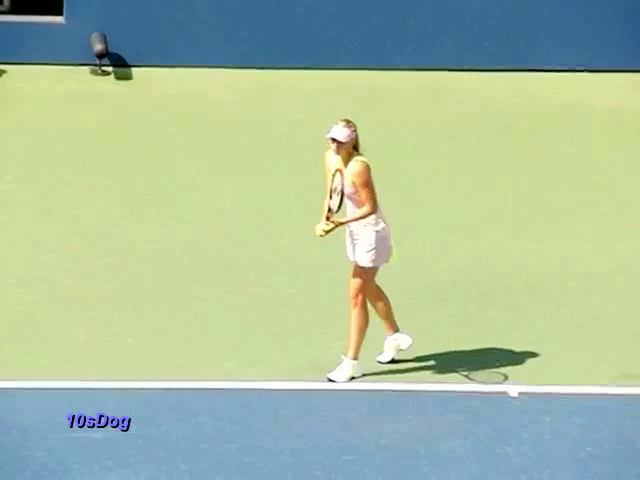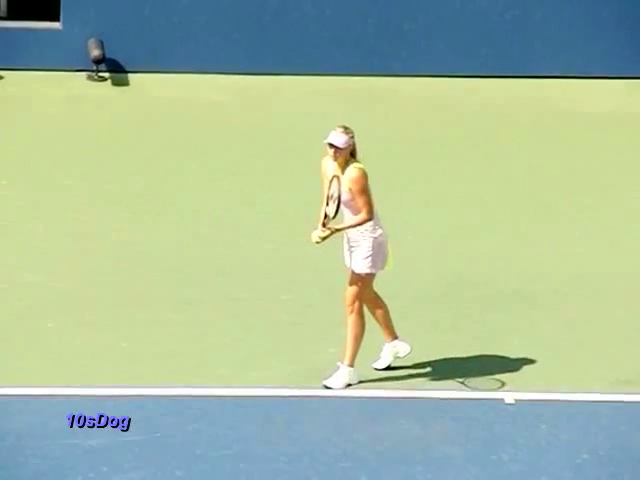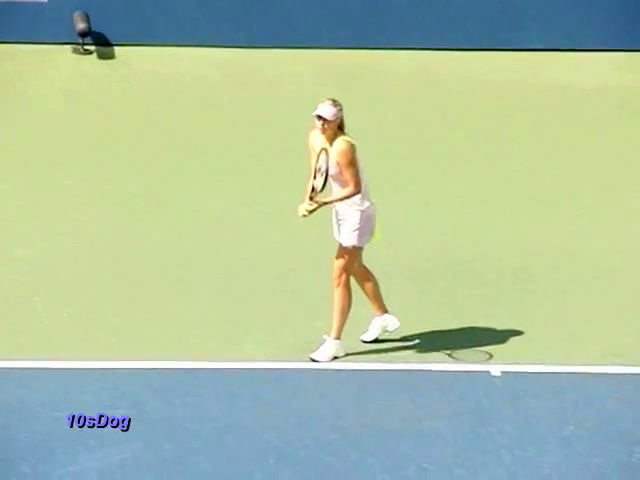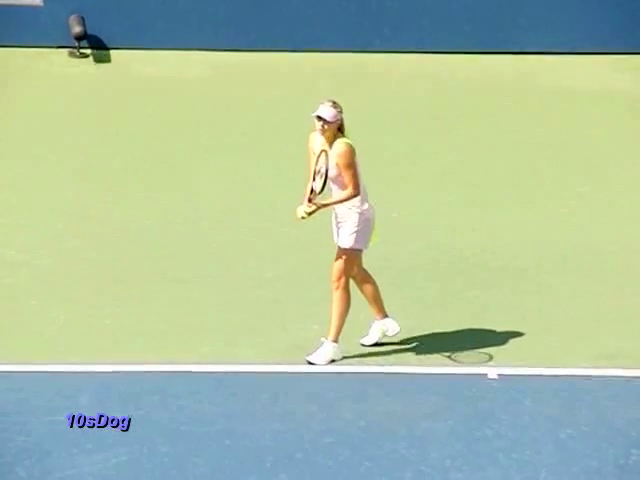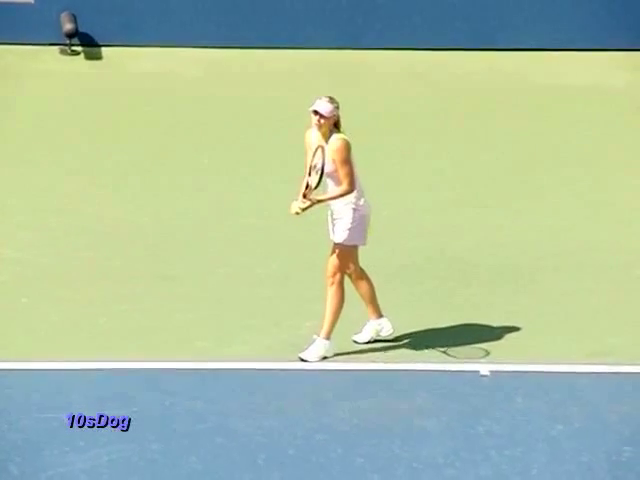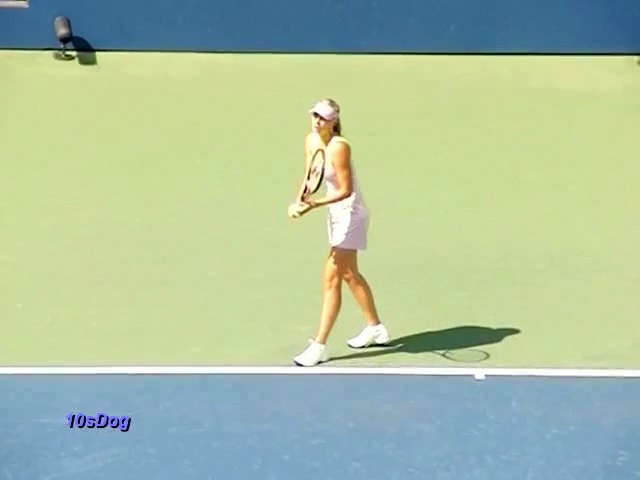
dt=0.7s
person 1, frame 1
left shoulder: (358, 167)
right shoulder: (330, 157)
left elbow: (371, 207)
left wrist: (338, 223)
right wrist: (324, 219)
left hip: (371, 233)
right hip: (354, 231)
left knee: (356, 297)
right knee: (369, 288)
left ankle: (351, 362)
right ankle: (395, 336)
person 1, frame 2
left shoulder: (355, 173)
right shoulder: (327, 164)
left elbow: (367, 214)
left wrist: (335, 229)
right wrist: (320, 226)
left hip: (369, 240)
right hip: (352, 239)
left knee: (353, 303)
right knee: (367, 295)
left ankle: (348, 369)
right ankle: (393, 343)
person 1, frame 3
left shoulder: (343, 147)
right shoulder: (314, 137)
left elbow: (355, 188)
right elbow: (315, 175)
left wrist: (322, 203)
right wrist: (307, 199)
left hip: (357, 212)
right hip: (341, 211)
left knee: (340, 276)
right knee: (356, 268)
left ankle: (334, 342)
right ankle: (383, 317)
person 1, frame 4
left shoulder: (342, 148)
right shoulder: (314, 140)
left elbow: (353, 190)
right elbow: (314, 177)
left wrist: (321, 205)
right wrist: (306, 202)
left hip: (356, 215)
right hip: (340, 214)
left knee: (338, 278)
right knee: (355, 271)
left ankle: (332, 344)
right ankle: (383, 321)
person 1, frame 5
left shoulder: (338, 144)
right shoulder: (310, 136)
left elbow: (348, 186)
left wrist: (316, 201)
right wrist: (301, 197)
left hip: (352, 210)
right hip: (336, 210)
left knee: (333, 274)
right knee: (352, 269)
left ankle: (324, 341)
right ankle: (378, 322)
person 1, frame 6
left shoulder: (338, 147)
right shoulder: (311, 140)
left elbow: (346, 190)
left wrist: (314, 204)
right wrist: (298, 201)
left hip: (350, 215)
right hip: (336, 214)
left knee: (331, 278)
right knee: (350, 274)
left ankle: (319, 346)
right ankle: (375, 328)
